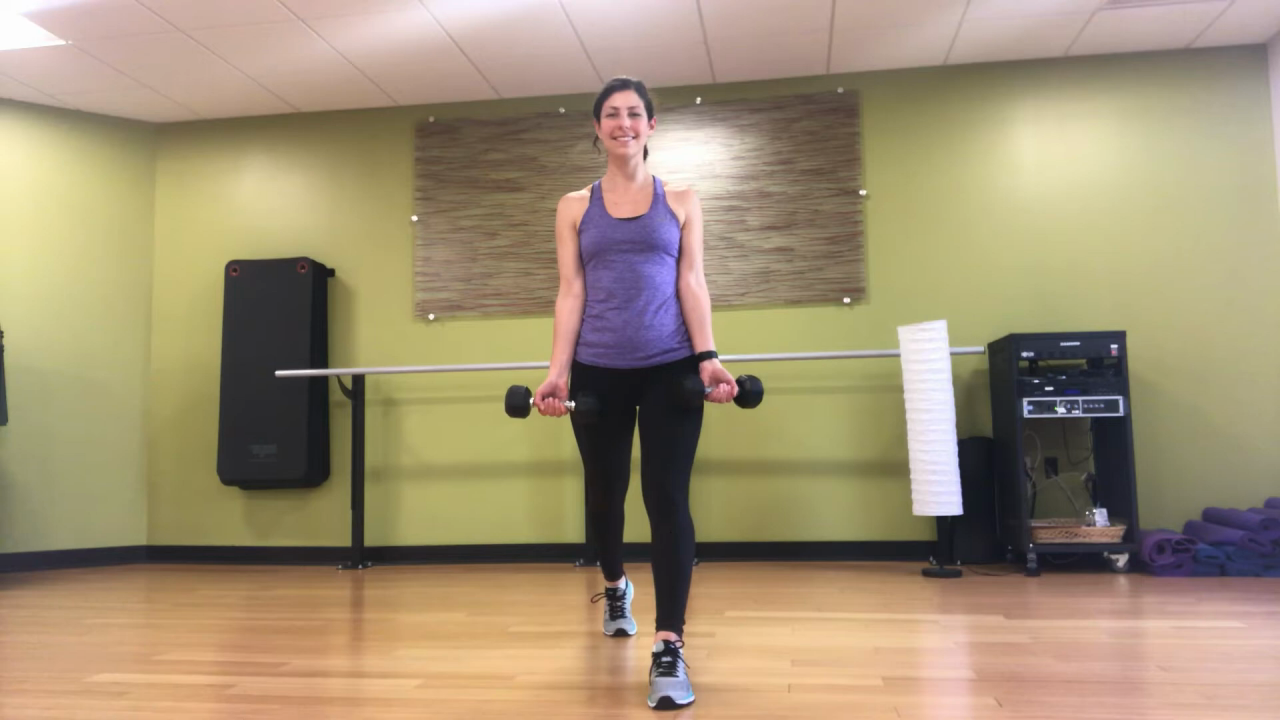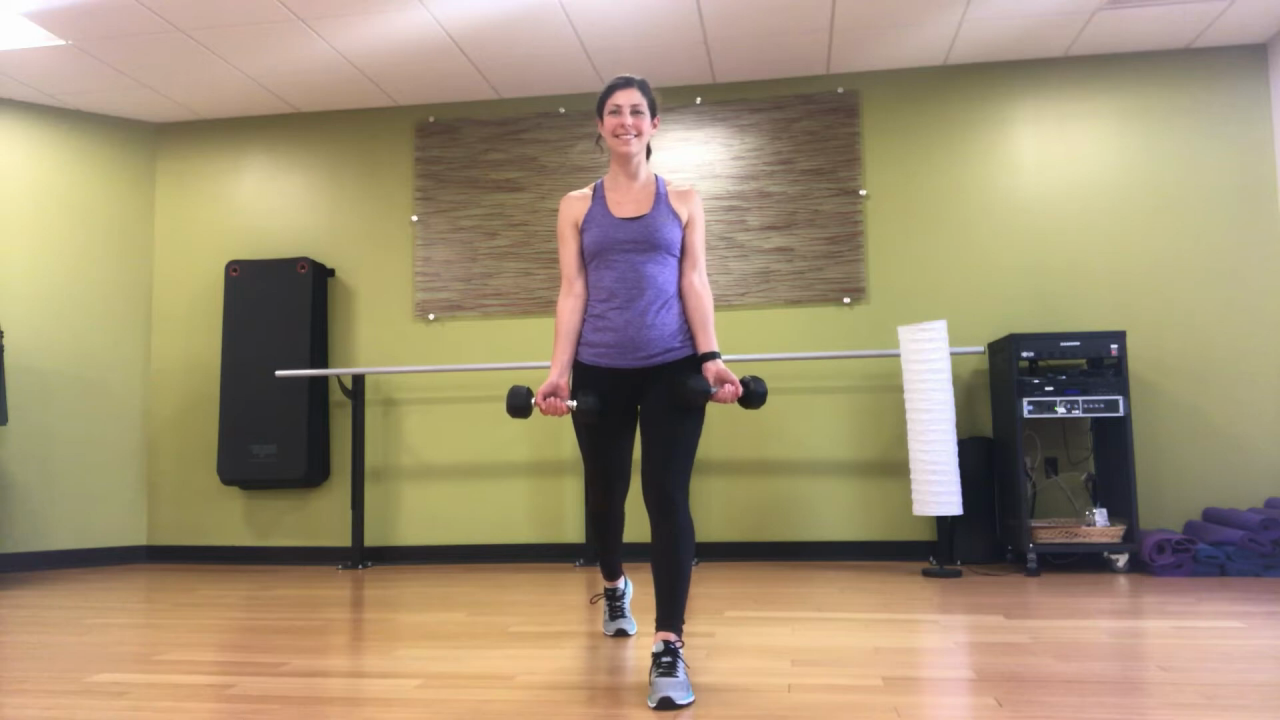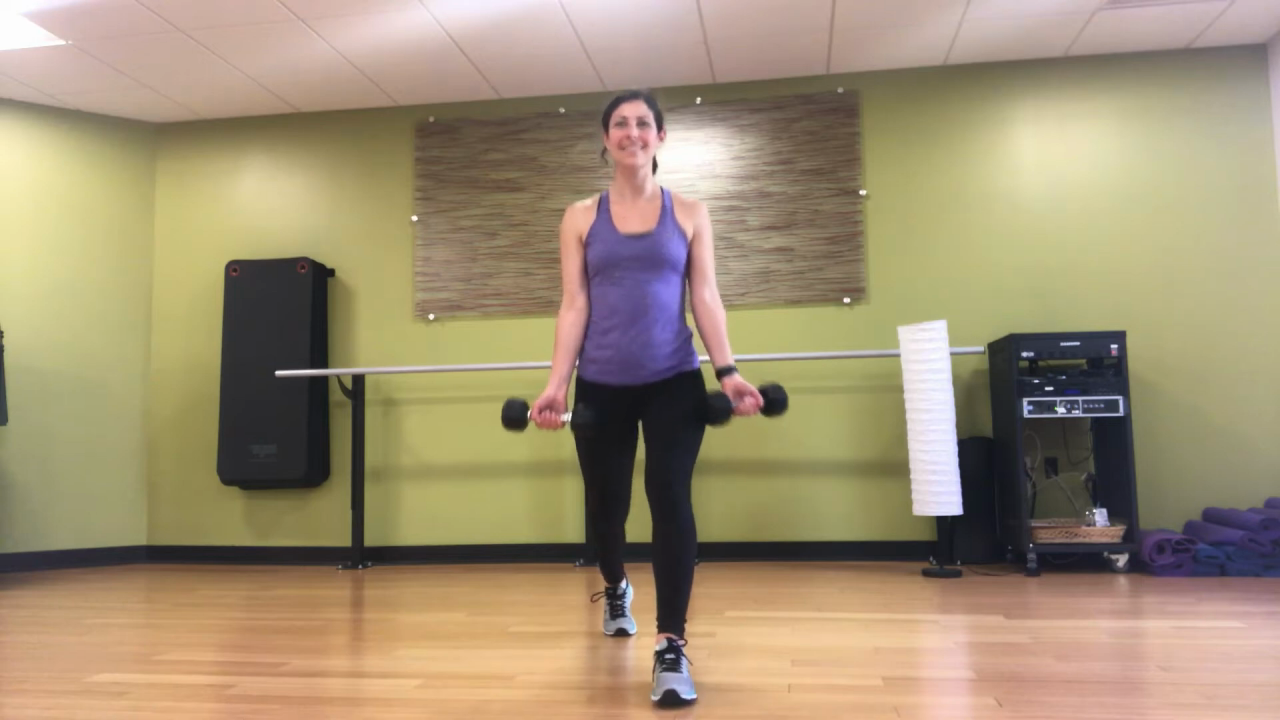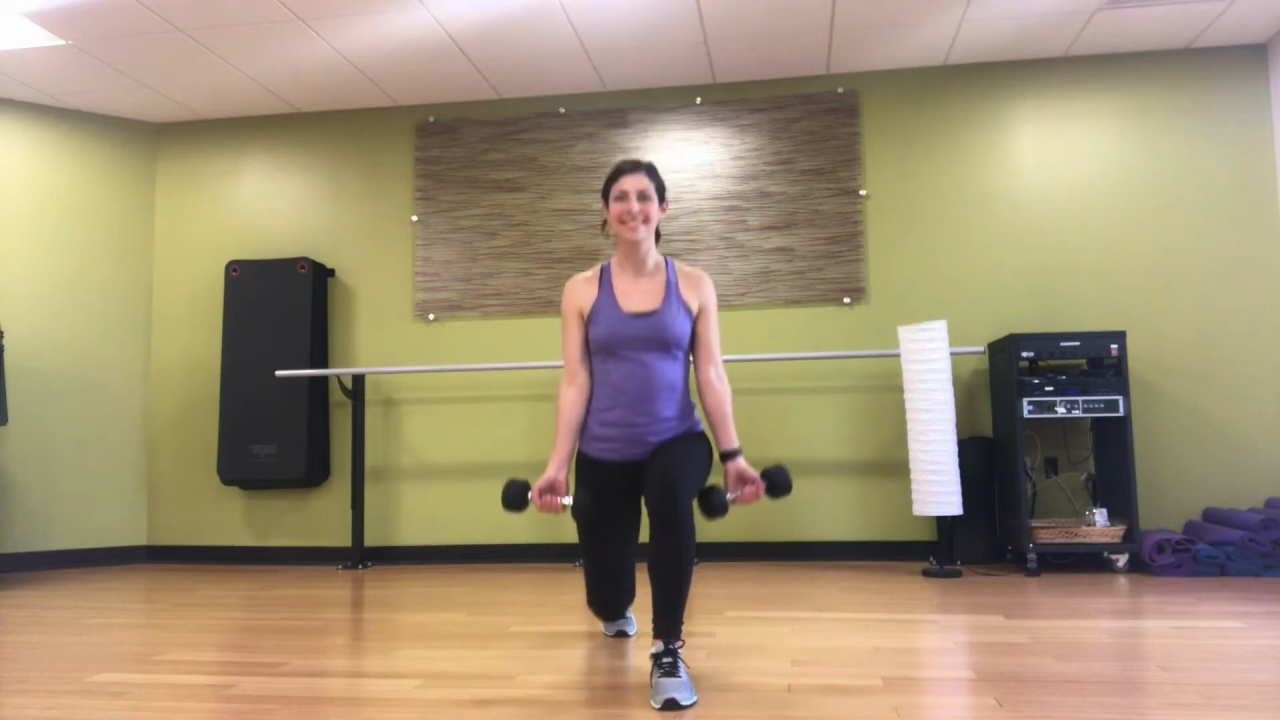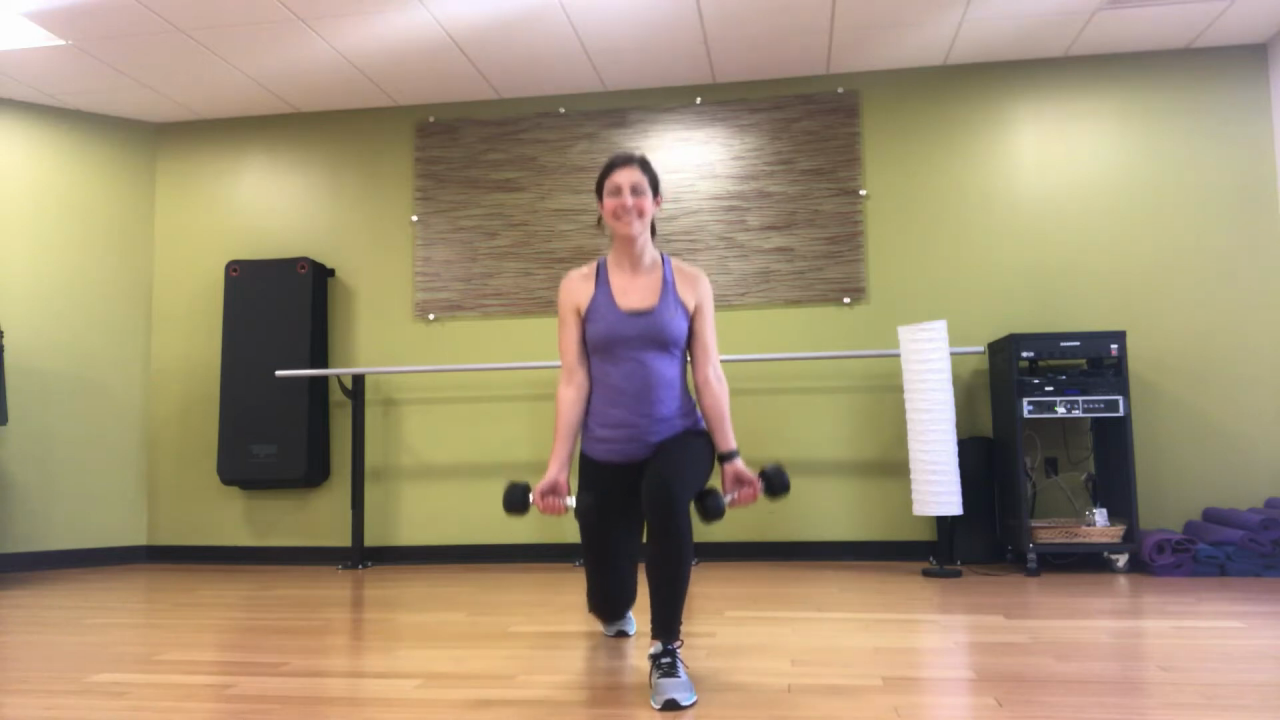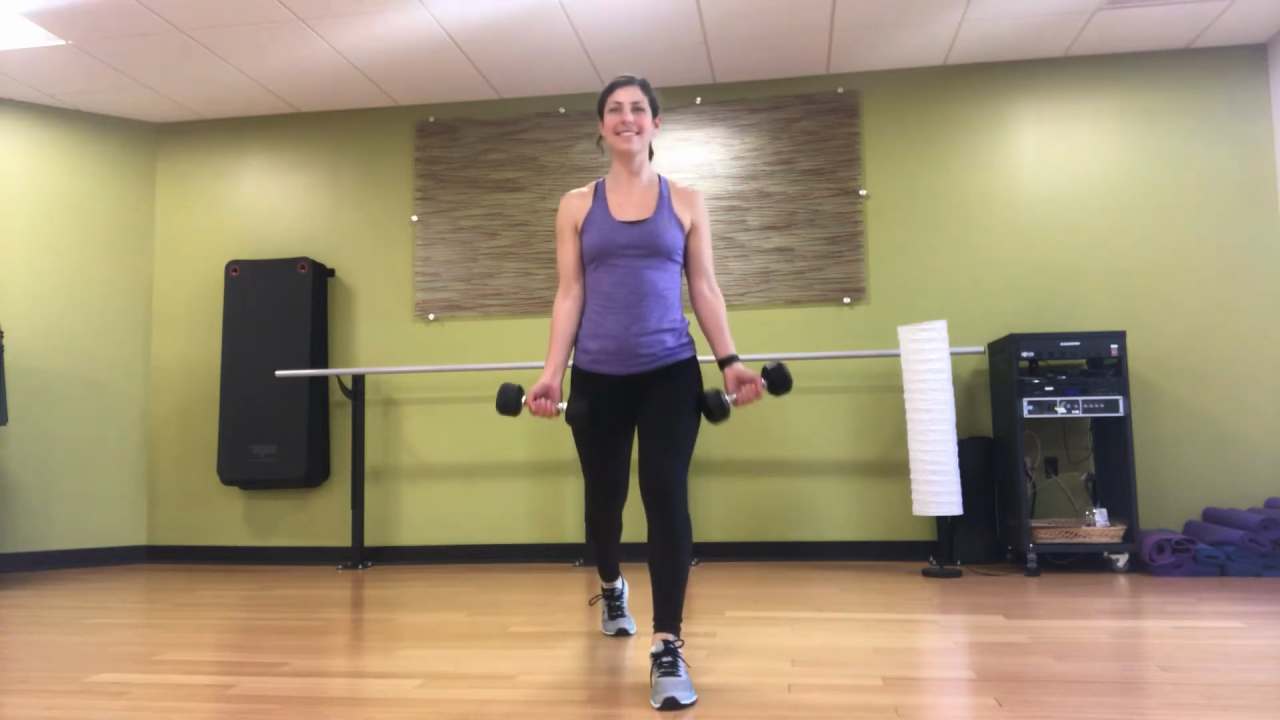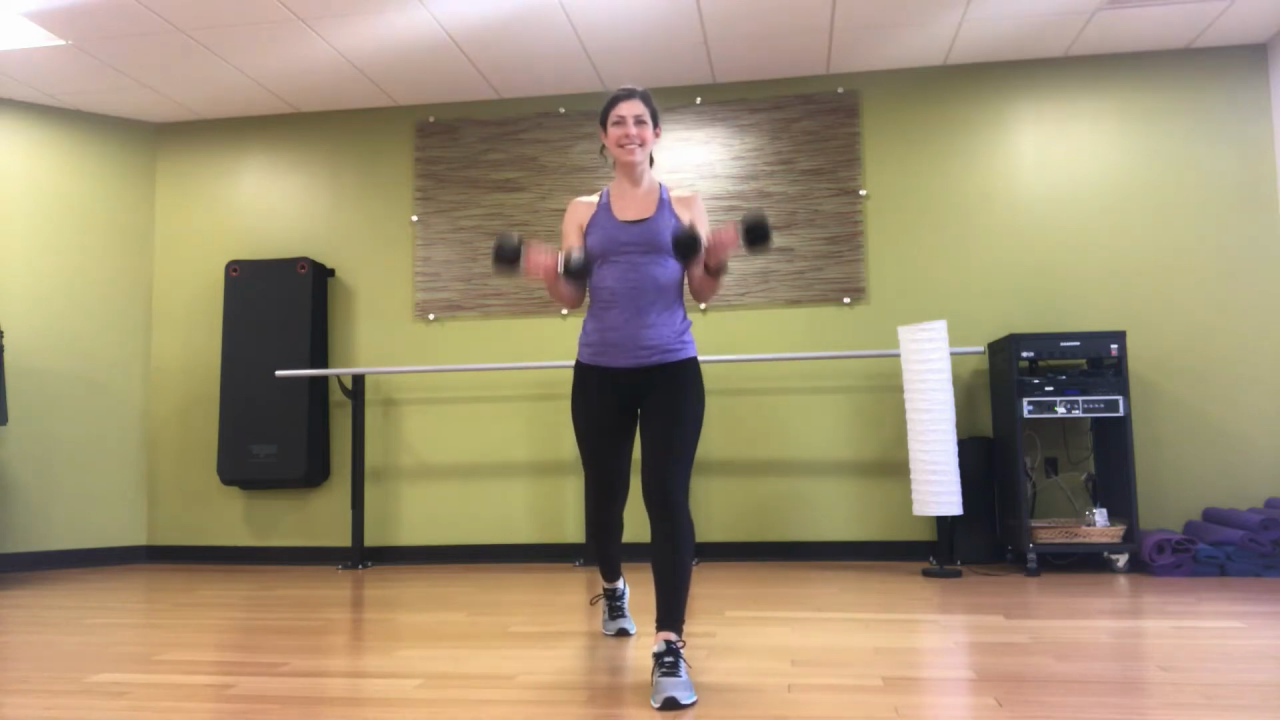
dt=0.4s
person 1, frame 1
left shoulder: (681, 200)
right shoulder: (575, 206)
left elbow: (691, 283)
right elbow: (571, 293)
left wrist: (709, 359)
right wrist: (558, 371)
left hip: (668, 366)
right hip: (599, 370)
left knee: (667, 497)
right knee: (605, 493)
left ankle: (669, 648)
right ankle: (615, 586)
person 1, frame 2
left shoulder: (683, 199)
right shoulder: (577, 205)
left elbow: (694, 282)
right elbow: (572, 292)
left wrist: (710, 357)
right wrist: (559, 371)
left hip: (670, 366)
right hip: (601, 370)
left knee: (667, 496)
right knee: (605, 492)
left ankle: (668, 648)
right ankle: (613, 586)
person 1, frame 3
left shoulder: (689, 212)
right shoulder: (580, 217)
left elbow: (705, 297)
right elbow: (574, 306)
left wrist: (727, 370)
right wrist: (557, 383)
left hip: (672, 380)
right hip: (603, 384)
left knee: (670, 494)
right knee: (606, 506)
left ankle: (671, 647)
right ankle: (615, 589)
person 1, frame 4
left shoulder: (694, 285)
right shoulder: (581, 289)
left elbow: (711, 374)
right elbow: (575, 382)
left wrist: (732, 455)
right wrist: (558, 463)
left hip: (677, 438)
right hip: (604, 453)
left knee: (670, 497)
right knee: (607, 599)
left ankle: (668, 651)
right ankle: (619, 603)
person 1, frame 5
left shoulder: (691, 282)
right shoulder: (578, 286)
left elbow: (708, 374)
right elbow: (573, 382)
left wrist: (729, 455)
right wrist: (558, 465)
left hip: (678, 438)
right hip: (605, 455)
left knee: (666, 498)
right knee: (609, 603)
left ankle: (667, 651)
right ankle: (620, 605)
person 1, frame 6
left shoulder: (686, 201)
right shoulder: (577, 205)
left elbow: (703, 288)
right elbow: (569, 295)
left wrist: (729, 359)
right wrist: (552, 371)
left hip: (670, 371)
right hip: (598, 376)
left knee: (665, 492)
right knee: (603, 495)
left ankle: (667, 646)
right ankle: (612, 587)
person 1, frame 7
left shoulder: (686, 205)
right shoulder: (583, 210)
left elbow: (700, 290)
right elbow: (572, 294)
left wrist: (716, 265)
right wrist: (549, 275)
left hip: (671, 369)
right hip: (600, 372)
left knee: (668, 497)
right knee: (605, 494)
left ankle: (669, 649)
right ankle: (613, 589)
